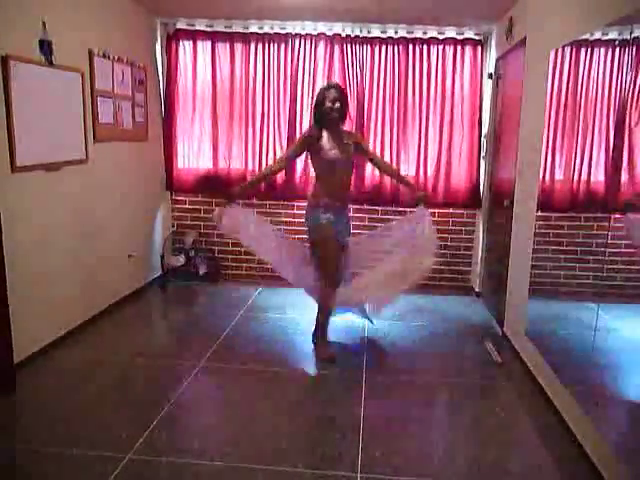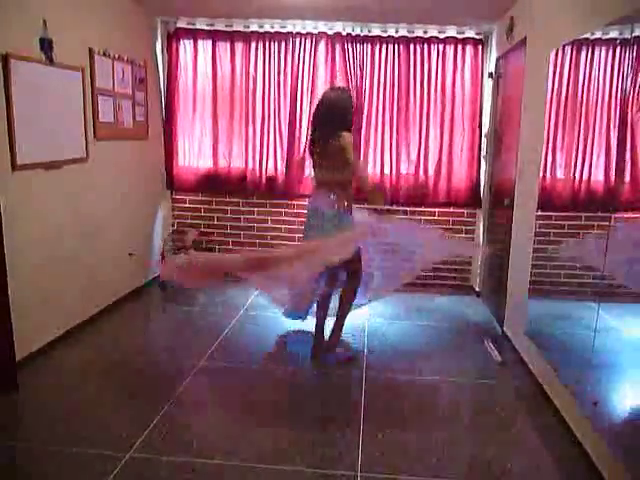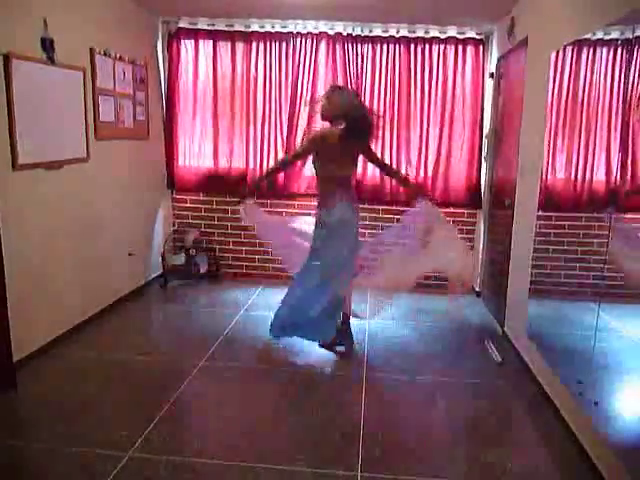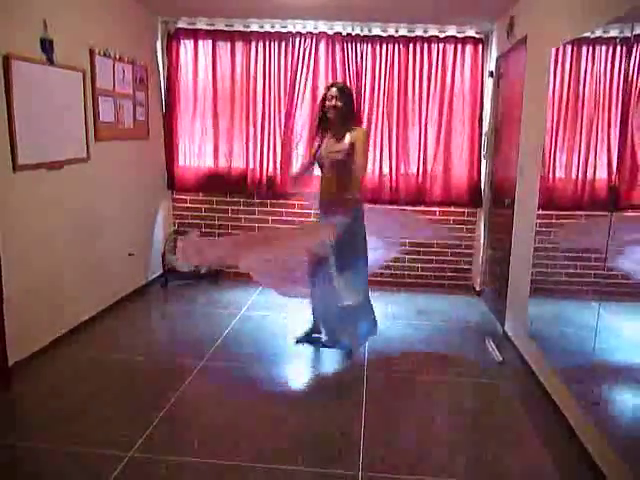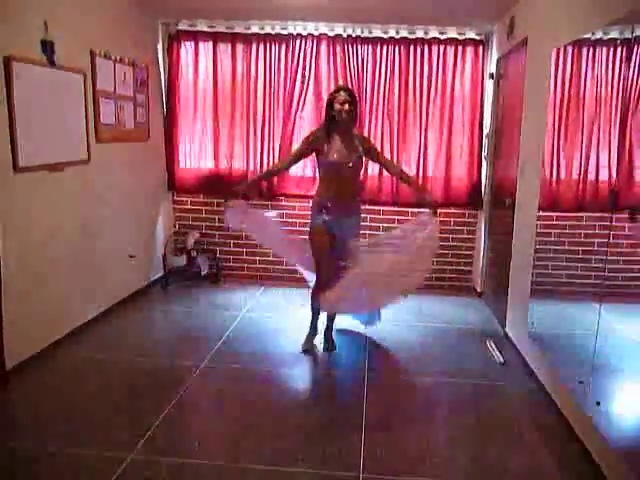
dt=0.3s
person 1, frame 1
left shoulder: (350, 138)
right shoulder: (314, 135)
left elbow: (380, 163)
right elbow: (282, 162)
left wrist: (412, 187)
right wrist: (246, 186)
left hip: (340, 212)
right hip: (321, 210)
left knee: (333, 276)
right knee: (330, 277)
left ankle: (320, 330)
right ankle: (321, 339)
person 1, frame 2
left shoulder: (318, 138)
right shoulder: (344, 138)
right elbow: (357, 172)
right wrist: (376, 198)
left hip: (317, 206)
right hip: (336, 210)
left knee: (329, 276)
right knee: (353, 275)
left ankle: (319, 340)
right ankle: (333, 341)
person 1, frame 3
left shoulder: (325, 134)
right shoulder: (357, 136)
left elbow: (288, 160)
right elbow: (384, 166)
left wrist: (258, 181)
right wrist: (412, 188)
left hip: (335, 208)
right hip: (345, 206)
left knee: (325, 270)
right knee: (338, 272)
left ankle: (342, 334)
right ankle: (343, 331)
person 1, frame 4
left shoulder: (357, 134)
right shoulder: (323, 134)
left elbow: (359, 163)
right elbow: (312, 161)
left wrist: (356, 190)
right wrist: (295, 178)
left hip: (346, 211)
right hip: (326, 209)
left knee: (340, 271)
right knee: (317, 268)
left ankle: (347, 335)
right ankle: (318, 325)
person 1, frame 5
left shoulder: (360, 141)
right shoulder: (319, 137)
left elbow: (390, 166)
right elbow: (288, 161)
left wrist: (420, 190)
right wrist: (253, 181)
left hip: (350, 214)
right hip: (324, 213)
left knee: (337, 275)
right knee: (324, 275)
left ankle: (328, 330)
right ankle: (312, 330)
